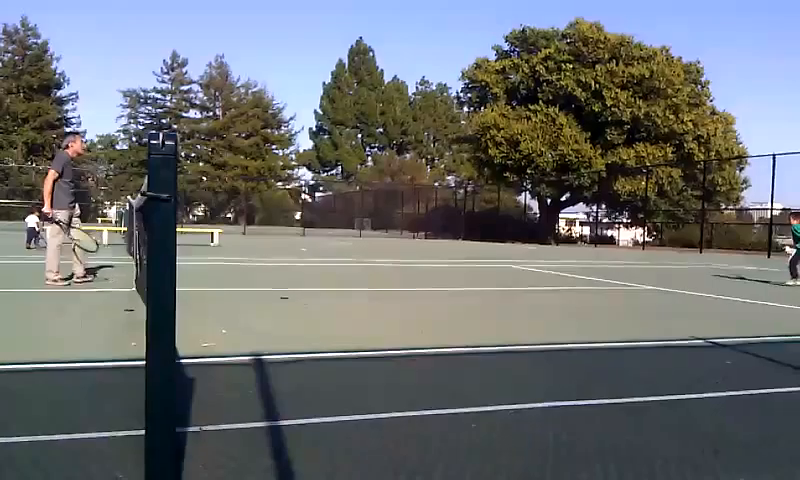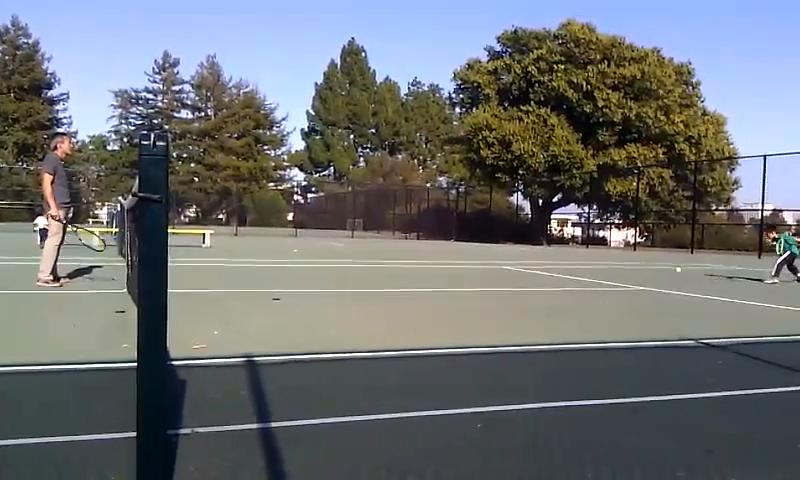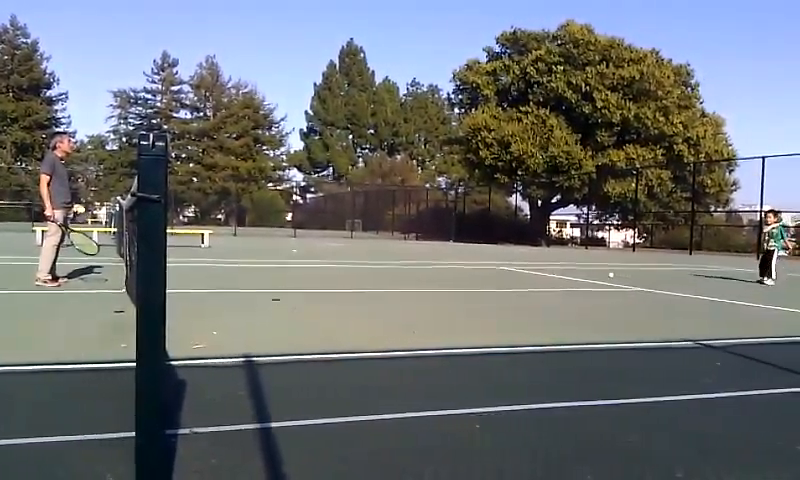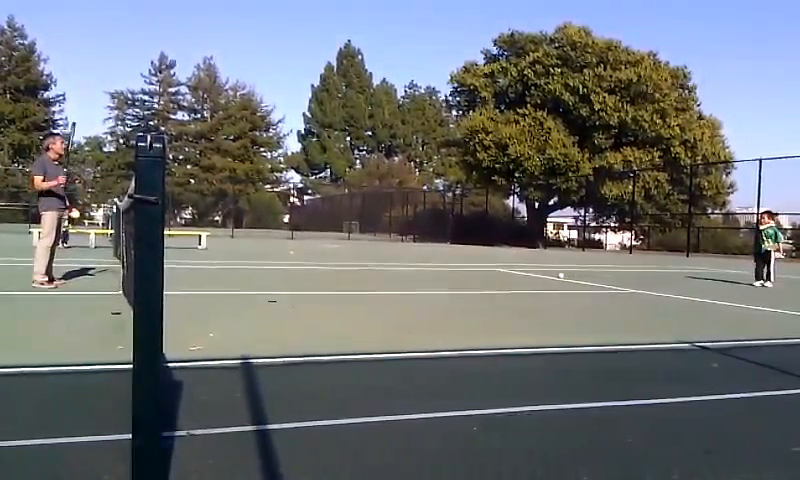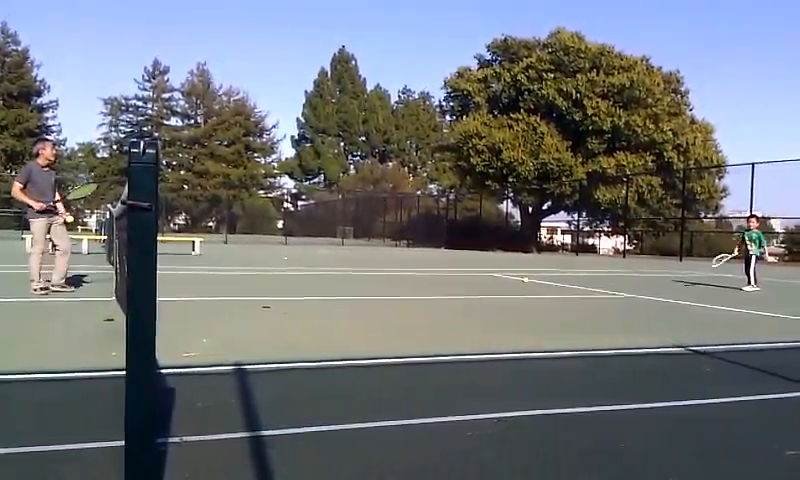
dt=1s
person 1, frame 1
left shoulder: (68, 160)
right shoulder: (62, 157)
right elbow: (49, 180)
right wrist: (47, 204)
left hip: (71, 206)
right hip: (60, 207)
right knee: (56, 240)
left ankle: (79, 273)
right ankle: (52, 276)
person 1, frame 2
left shoulder: (59, 161)
right shoulder: (51, 159)
right elbow: (46, 184)
right wrist: (53, 207)
left hip: (63, 208)
right hip: (56, 208)
left knee: (57, 242)
right knee: (53, 241)
left ankle: (52, 274)
right ankle: (44, 277)
person 1, frame 3
left shoulder: (61, 162)
right shoulder: (50, 159)
right elbow: (43, 184)
left wrist: (71, 204)
right wrist: (48, 207)
left hip: (63, 208)
right hip: (55, 208)
left knee: (57, 242)
right knee: (51, 240)
left ankle: (50, 274)
right ankle: (42, 276)
person 1, frame 4
left shoulder: (59, 164)
right shoulder: (41, 161)
right elbow: (37, 185)
left wrist: (68, 205)
right wrist: (55, 182)
left hip: (59, 208)
right hip: (49, 208)
left knee: (53, 243)
right knee: (46, 242)
left ankle: (48, 275)
right ankle: (39, 278)
person 1, frame 5
left shoulder: (51, 171)
right shoulder: (29, 168)
right elbow: (15, 191)
left wrist: (62, 212)
right wrist: (33, 203)
left hip: (54, 216)
right hip: (38, 216)
left knee: (65, 246)
right knee: (38, 249)
left ankle: (58, 281)
right ankle: (36, 284)
